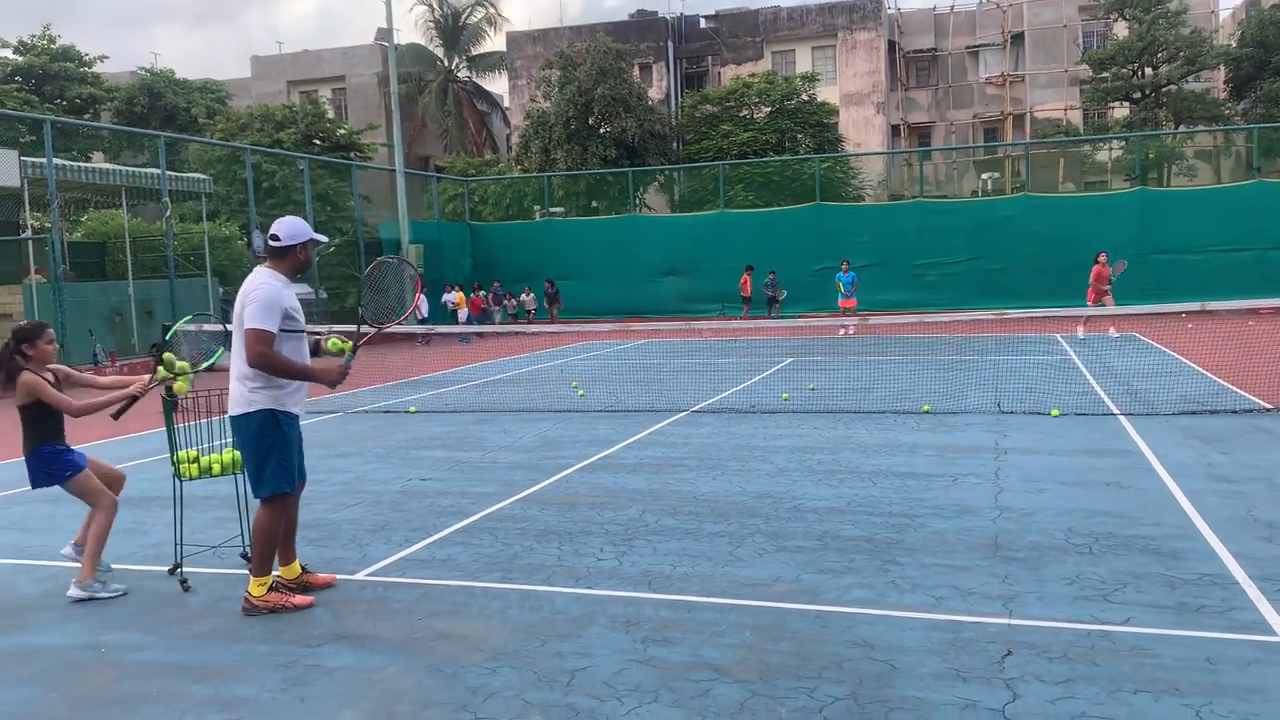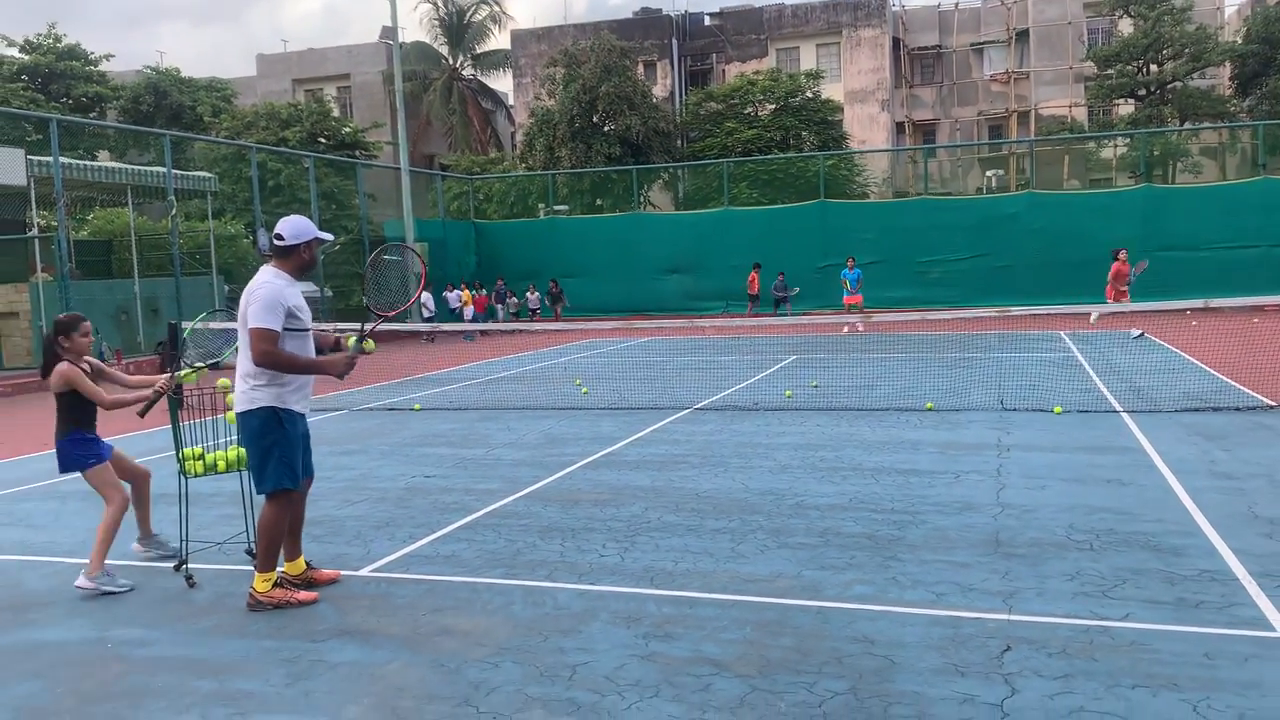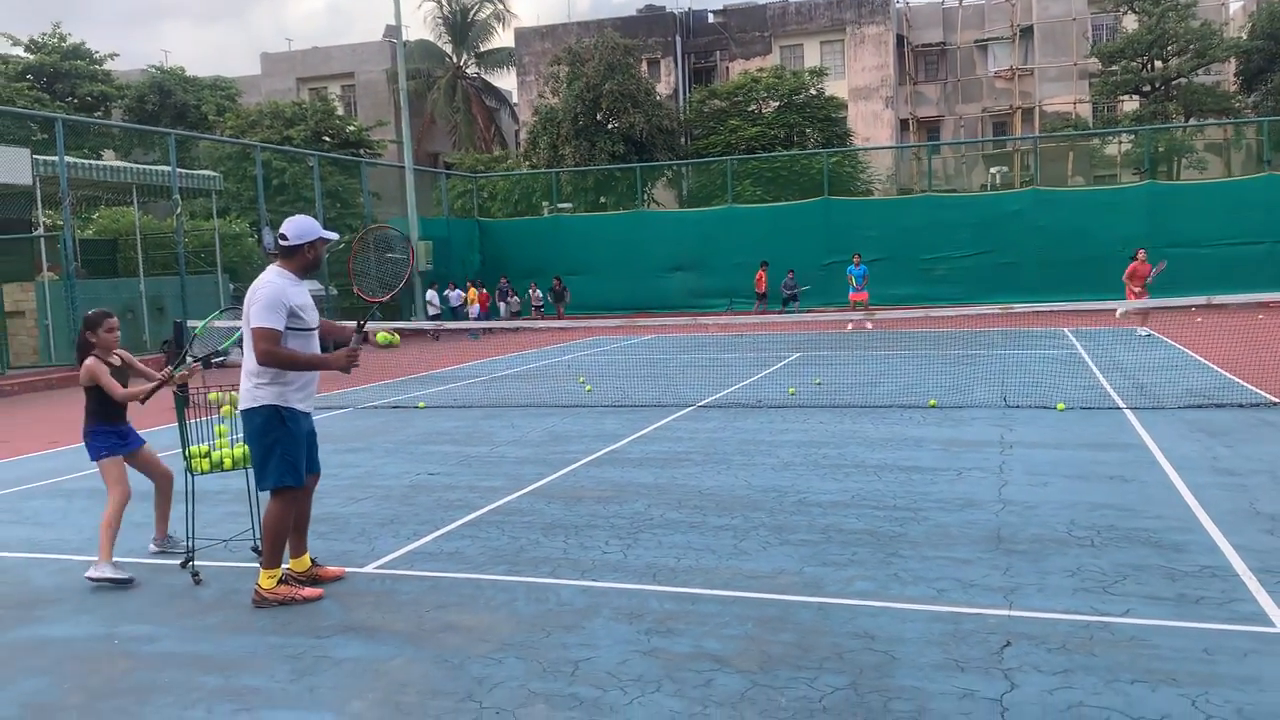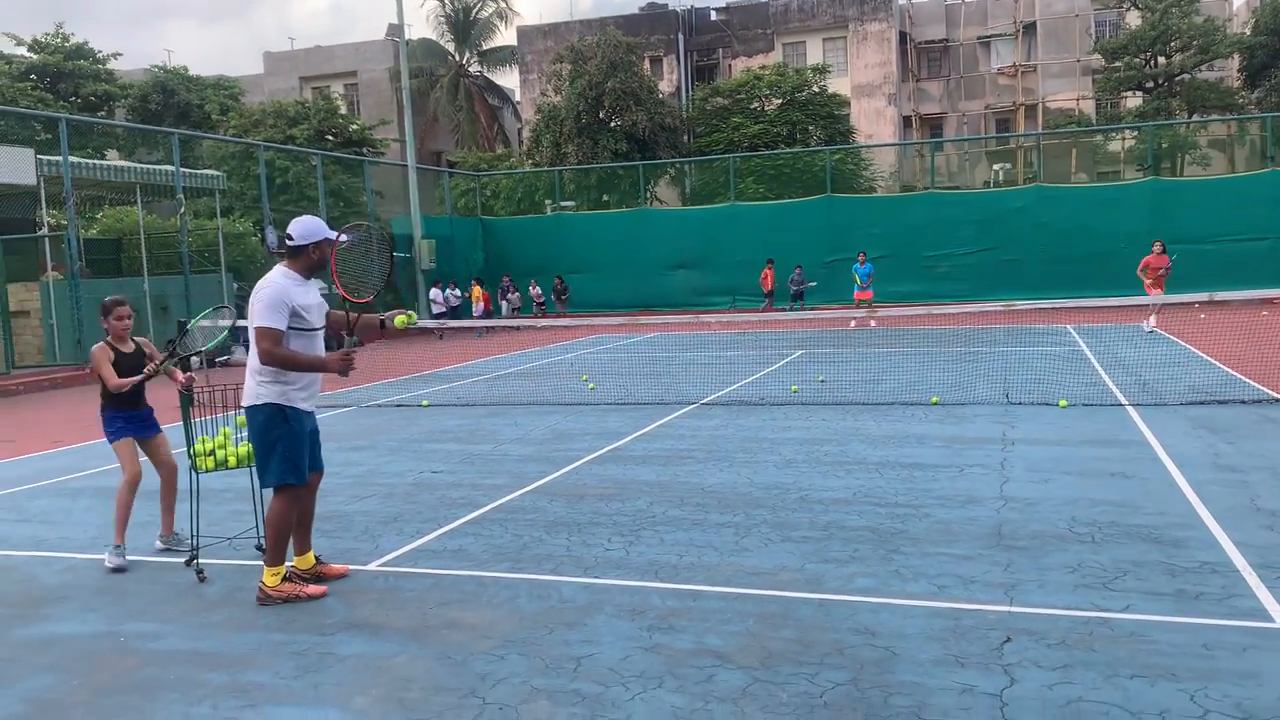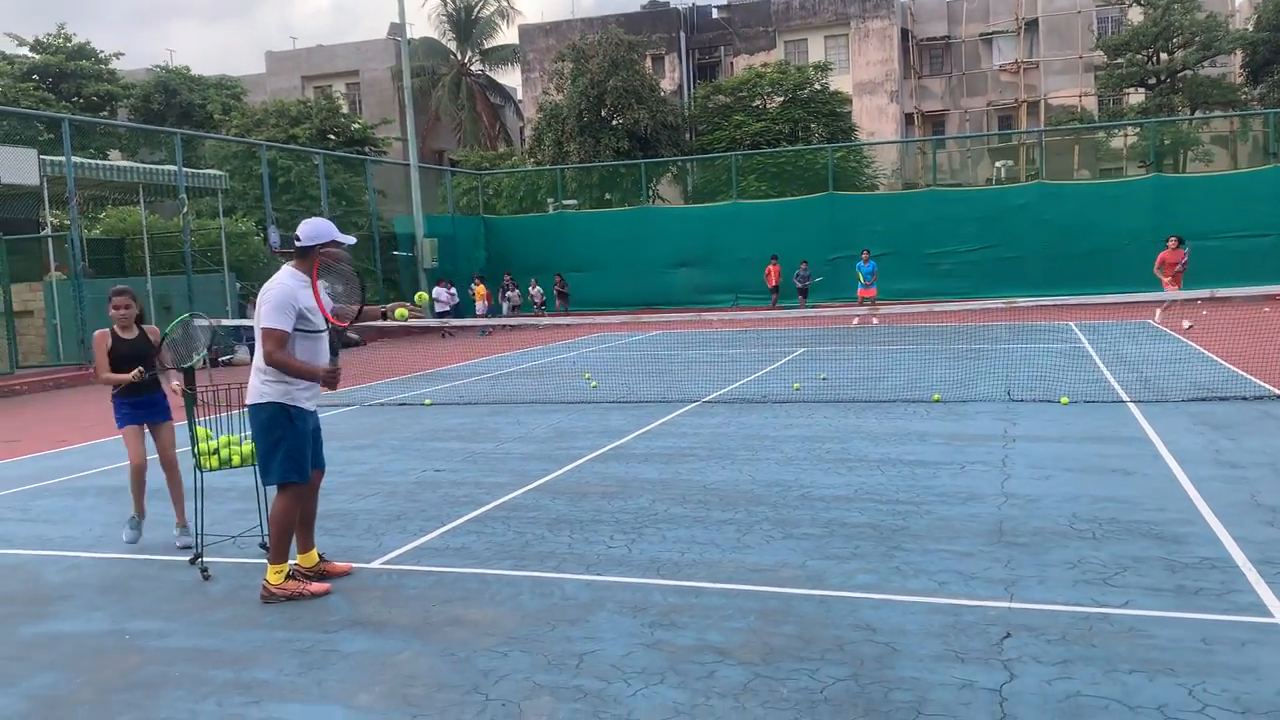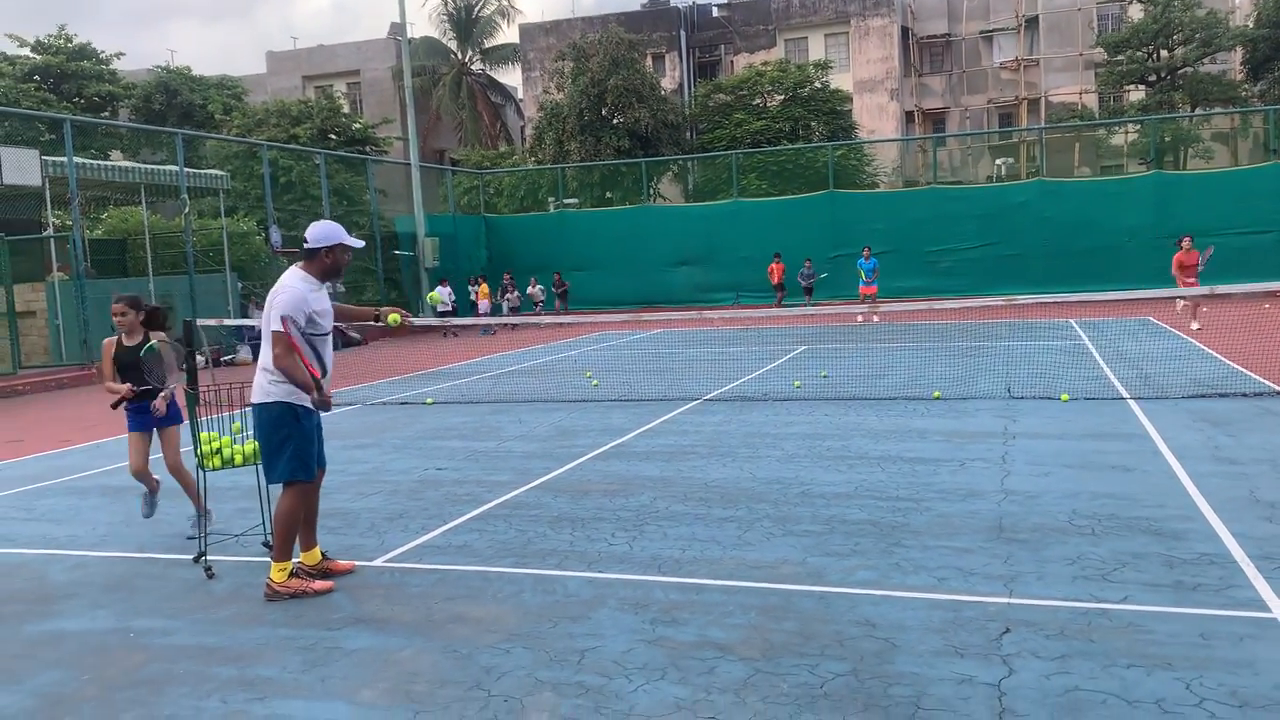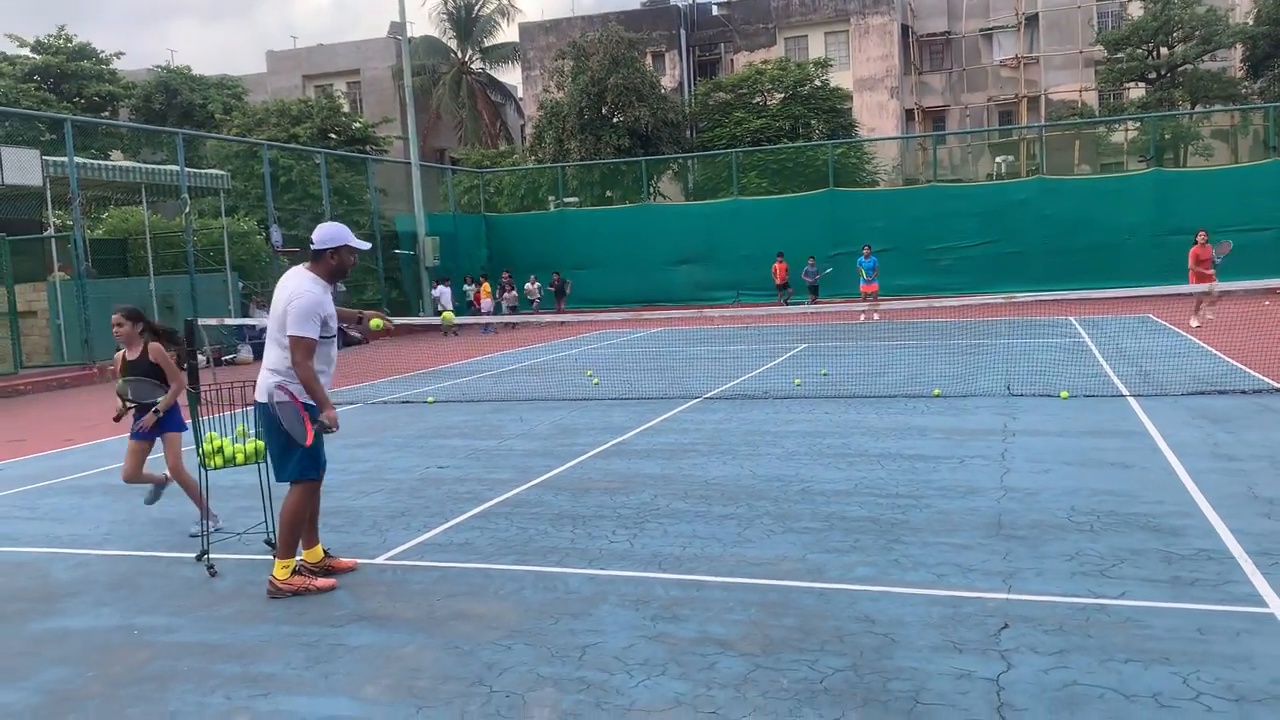
dt=0.1s
person 1, frame 1
left shoulder: (275, 285)
right shoulder: (266, 290)
right elbow: (258, 355)
left wrist: (320, 345)
right wrist: (318, 373)
left hip: (278, 409)
right hip: (263, 411)
left knee: (292, 488)
right knee: (276, 497)
left ankle: (290, 573)
right ankle: (259, 591)
person 1, frame 2
left shoulder: (283, 285)
right shoulder: (270, 289)
right elbow: (264, 354)
left wrist: (336, 343)
right wrist: (326, 366)
left hip: (285, 406)
right hip: (268, 408)
left knee: (299, 484)
right knee: (281, 493)
left ankle: (295, 568)
right ankle: (264, 586)
person 1, frame 3
left shoulder: (295, 286)
right shoulder: (272, 289)
left elbow: (317, 327)
right elbow: (266, 353)
right wrist: (328, 361)
left hip: (295, 405)
right hip: (270, 407)
left knee: (304, 481)
right knee: (283, 491)
left ankle: (299, 564)
right ankle: (267, 582)
person 1, frame 4
left shoulder: (303, 285)
right shoulder: (275, 289)
left elbow: (330, 318)
right elbow: (268, 353)
left wrist: (382, 322)
right wrist: (325, 363)
left hip: (298, 404)
right hip: (274, 405)
left knee: (309, 478)
right knee: (287, 488)
left ankle: (305, 561)
right ankle: (273, 581)
person 1, frame 5
left shoulder: (305, 283)
right shoulder: (283, 290)
left elbow: (339, 314)
right elbow: (273, 353)
left wrist: (386, 312)
right wrist: (314, 373)
left hip: (298, 400)
right hip: (278, 402)
left knee: (312, 477)
right knee: (292, 485)
left ankle: (309, 560)
right ankle: (277, 578)
person 1, frame 6
left shoulder: (311, 284)
right shoulder: (294, 293)
left elbow: (331, 312)
right elbow: (282, 357)
left wrist: (377, 314)
right wrist: (311, 388)
left hip: (300, 401)
right hip: (283, 402)
left knee: (312, 475)
right knee: (297, 483)
left ankle: (311, 558)
right ankle: (280, 576)
person 1, frame 7
left shoulder: (299, 275)
right shoulder: (309, 297)
right elbow: (301, 363)
left wrist: (359, 315)
right wrist: (325, 407)
right hip: (292, 400)
left knee: (311, 478)
right knee: (303, 482)
left ankle: (314, 554)
right ankle: (283, 573)
person 2, frame 1
left shoulder: (55, 372)
right shoulder: (28, 379)
left elbow: (99, 381)
right elbow: (74, 409)
left wrist: (141, 380)
right wrist: (123, 395)
left hip: (57, 451)
right hip: (48, 455)
left knee: (116, 479)
right knee: (107, 503)
left ankle: (80, 546)
right ankle: (85, 582)
person 2, frame 2
left shoulder: (90, 363)
right shoulder: (65, 370)
left elbow: (128, 381)
right elbow: (106, 402)
left wrist: (157, 381)
right wrist: (151, 393)
left hip: (88, 440)
right hip: (76, 443)
left knee: (141, 476)
right knee: (118, 500)
left ankle: (146, 539)
right ankle: (93, 574)
person 2, frame 3
left shoulder: (123, 357)
right shoulder: (92, 365)
left elbow: (157, 378)
right elbow: (122, 396)
left wrist: (171, 377)
right wrist: (156, 382)
left hip: (124, 430)
right hip: (101, 434)
left knee: (165, 476)
right knee: (120, 493)
left ankle: (161, 538)
right ankle: (103, 564)
person 2, frame 4
left shoulder: (143, 344)
right shoulder: (100, 350)
left elbow: (168, 369)
right elbow: (114, 385)
left wrist: (180, 377)
right wrist: (140, 376)
left hip: (143, 414)
right hip: (117, 418)
left knee: (169, 469)
right knee: (132, 474)
left ankle: (167, 535)
right ankle: (117, 545)
person 2, frame 5
left shoulder: (152, 332)
right shoulder: (101, 338)
right elbow: (104, 376)
left wrist: (172, 382)
right wrist: (128, 377)
left hip: (155, 400)
right hip: (126, 405)
left knee: (170, 462)
right knee: (138, 462)
left ankle: (182, 525)
right ankle: (137, 515)
person 2, frame 6
left shoulder: (158, 338)
right shoulder: (110, 345)
right elbow: (108, 383)
left wrist: (164, 396)
right wrist: (121, 390)
left hip: (164, 407)
right hip: (136, 410)
left knee: (173, 464)
right knee: (137, 468)
left ankle: (202, 512)
right ankle: (152, 487)
person 2, frame 7
left shoulder: (155, 349)
right shoulder: (120, 357)
left elbow: (178, 383)
left wrist: (157, 411)
right wrist: (124, 405)
left hip: (165, 414)
right hip: (143, 418)
left knee: (175, 468)
right knee: (129, 474)
left ankle: (207, 515)
right ankle: (159, 480)
